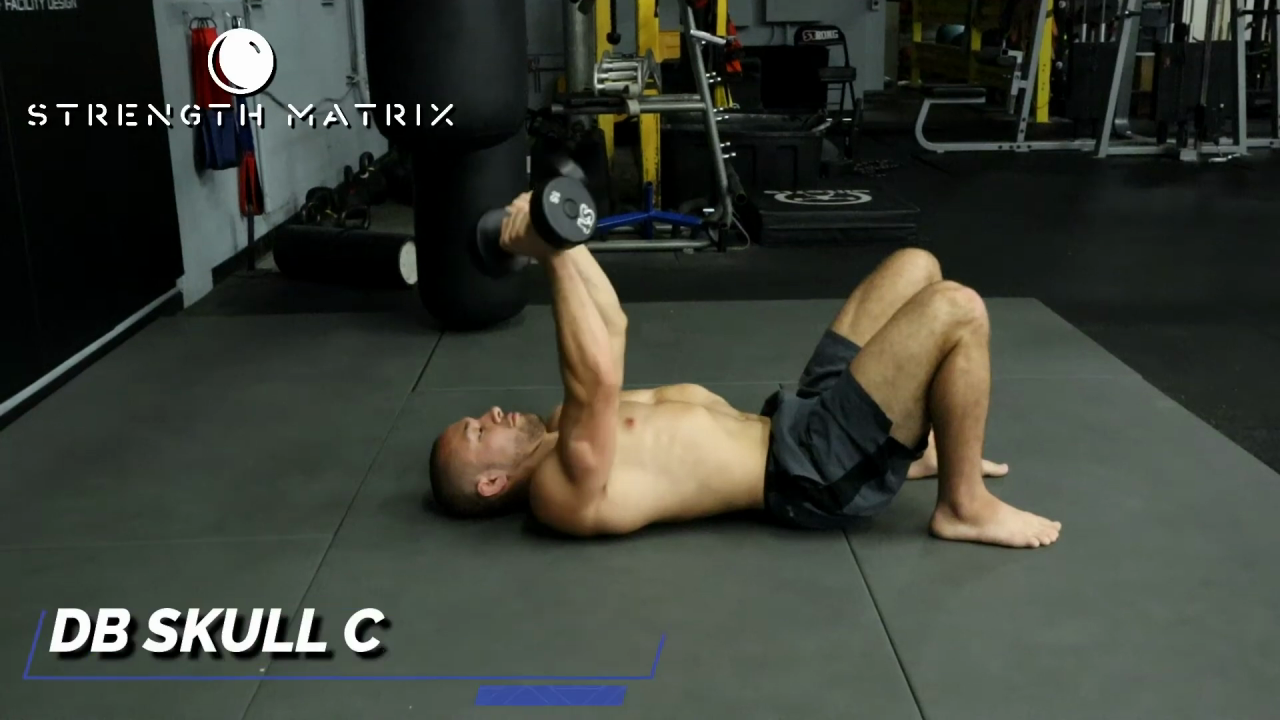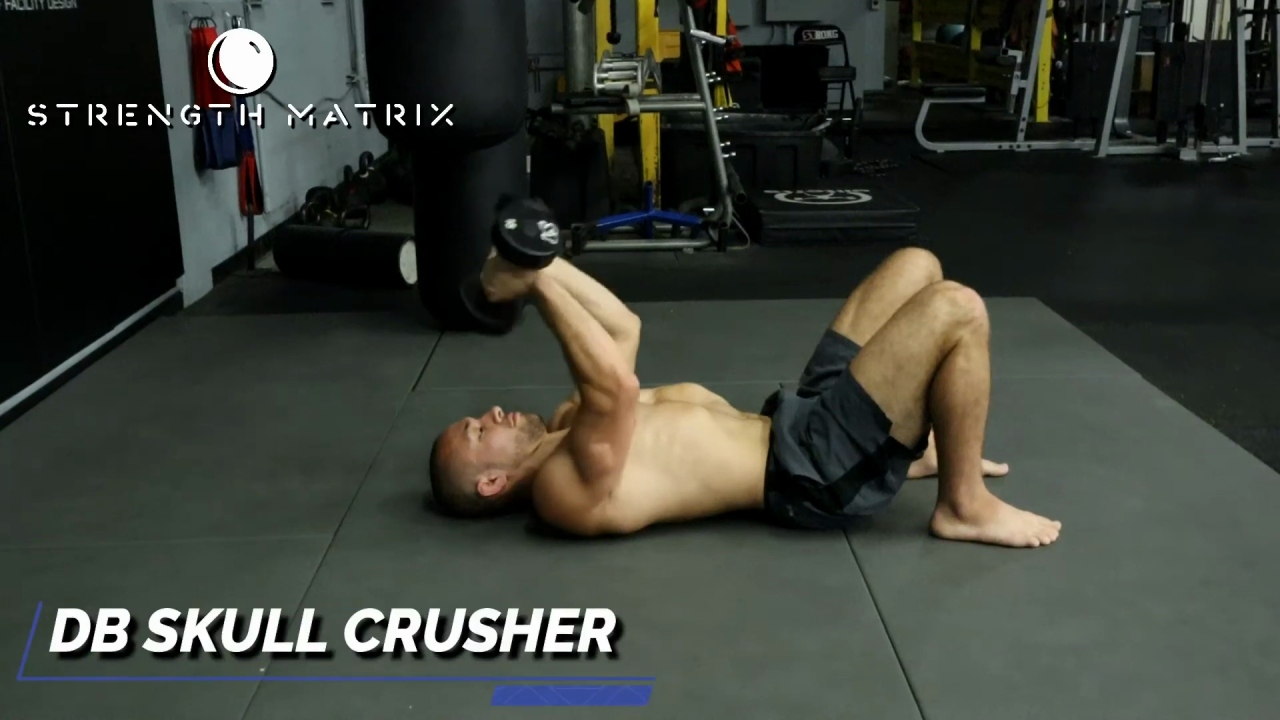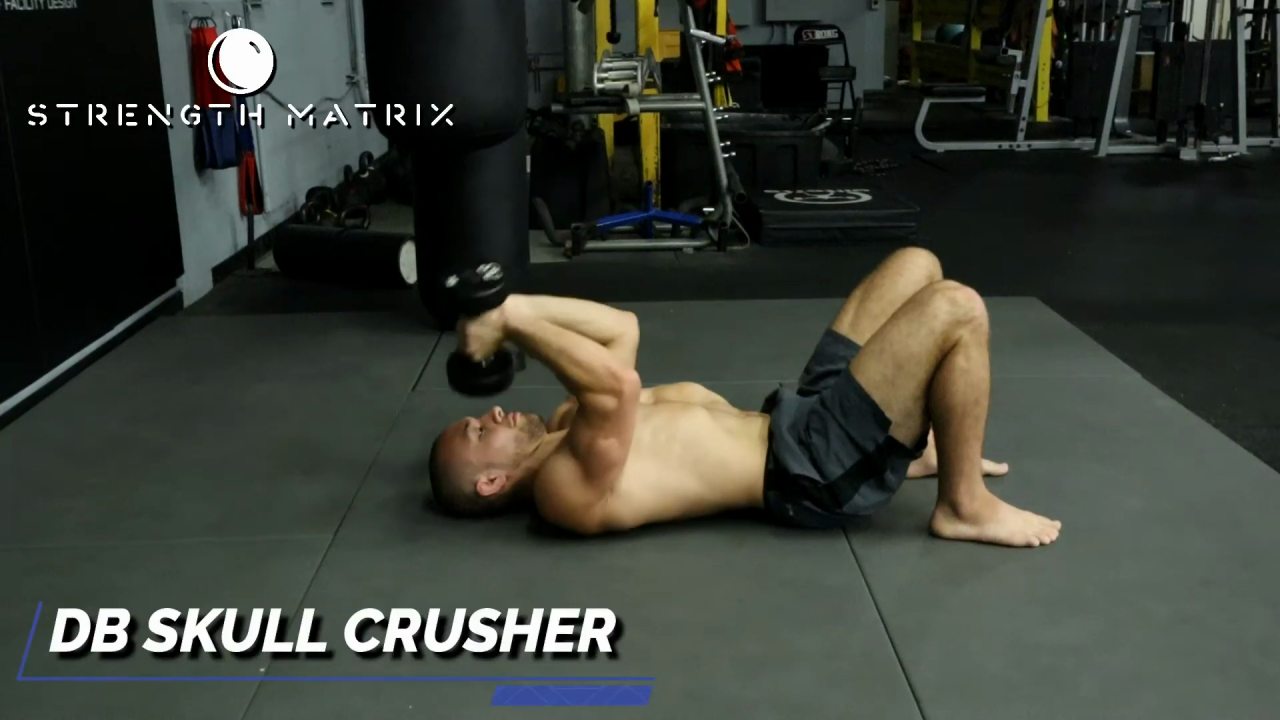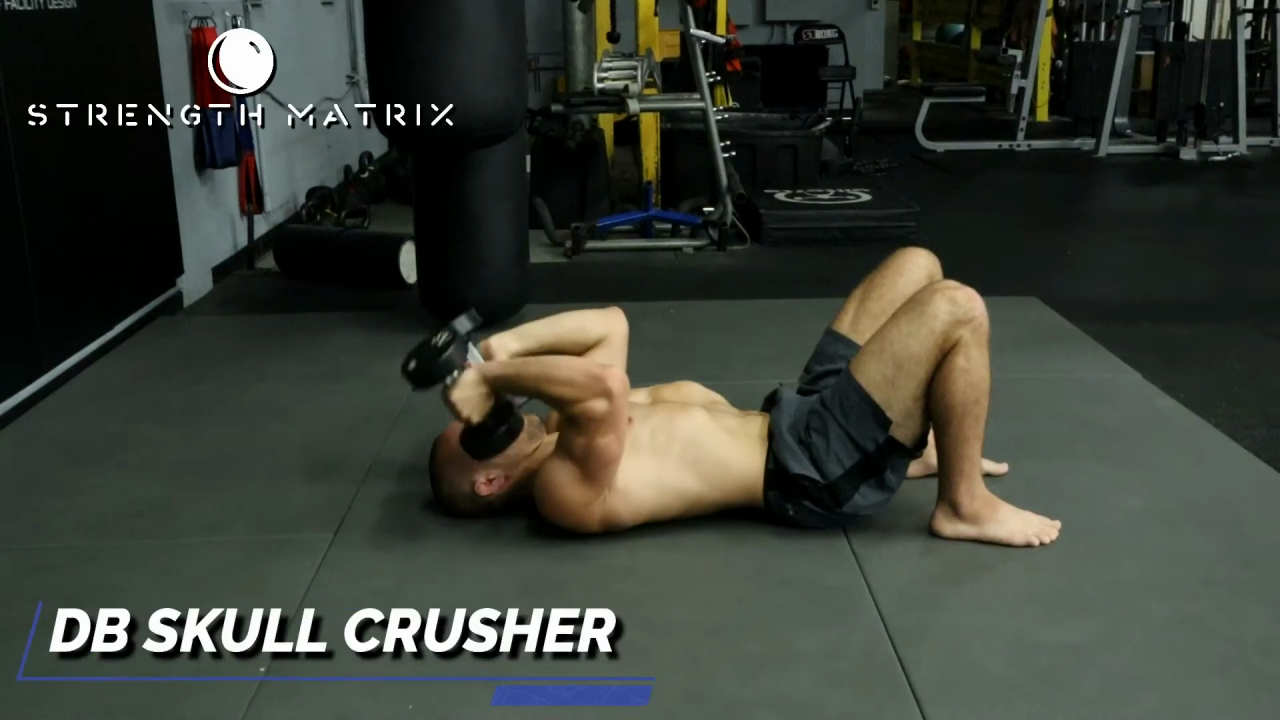
dt=0.2s
person 1, frame 1
left shoulder: (562, 432)
right shoulder: (563, 494)
left elbow: (609, 329)
right elbow: (599, 380)
left wrist: (556, 239)
right wrist: (553, 254)
left hip: (795, 422)
right hip: (818, 468)
left knee: (917, 265)
right knee: (957, 308)
left ankle: (918, 448)
right ankle: (965, 506)
person 1, frame 2
left shoulder: (568, 430)
right shoulder: (567, 492)
left elbow: (624, 330)
right elbow: (619, 387)
left wrist: (540, 269)
right wrist: (536, 279)
left hip: (798, 421)
right hip: (819, 470)
left knee: (916, 265)
right knee: (957, 309)
left ankle: (920, 448)
right ankle: (965, 507)
person 1, frame 3
left shoulder: (565, 431)
right shoulder: (568, 489)
left elbow: (624, 330)
right elbow: (620, 385)
left wrist: (515, 306)
right wrist: (509, 323)
left hip: (797, 419)
right hip: (818, 469)
left knee: (917, 265)
right knee: (957, 308)
left ankle: (919, 447)
right ankle: (966, 506)
person 1, frame 4
left shoulder: (560, 436)
right shoulder: (567, 490)
left elbow: (611, 325)
right elbow: (606, 384)
left wrist: (506, 342)
right wrist: (492, 376)
left hip: (799, 419)
right hip: (818, 468)
left knee: (916, 264)
right knee: (957, 308)
left ankle: (919, 446)
right ankle: (964, 505)
